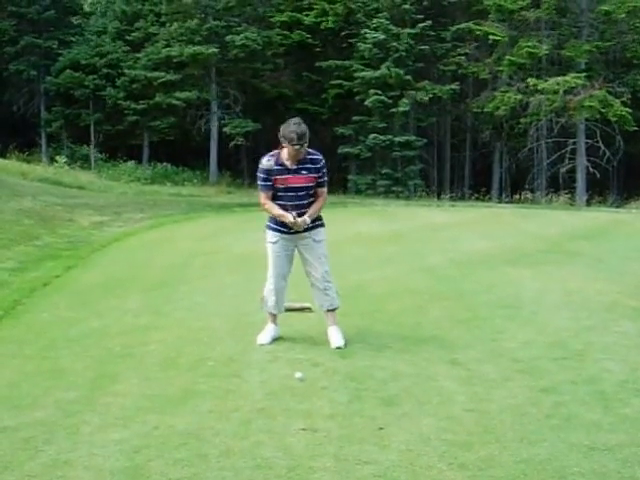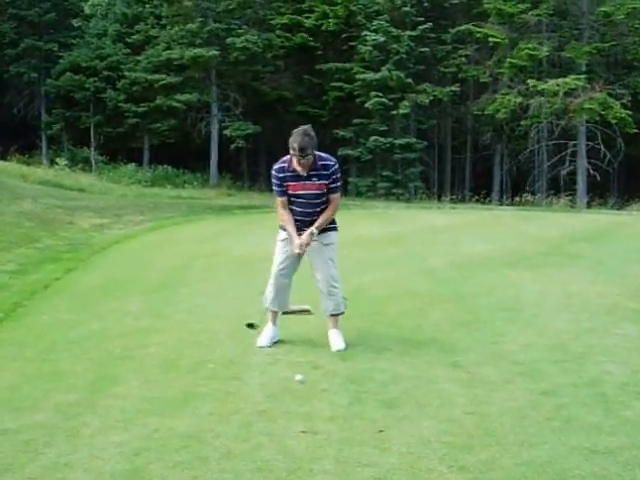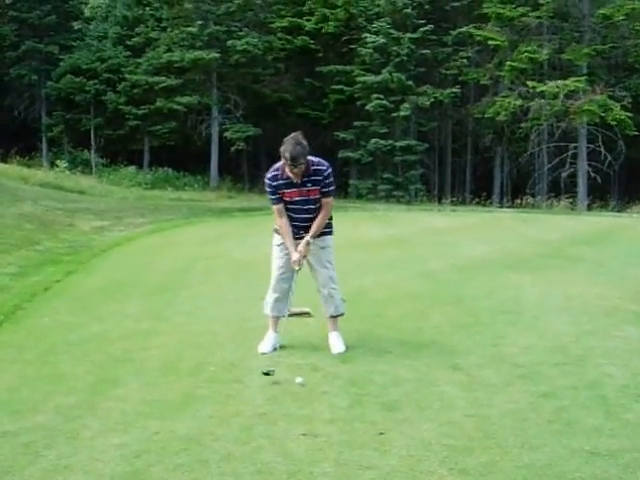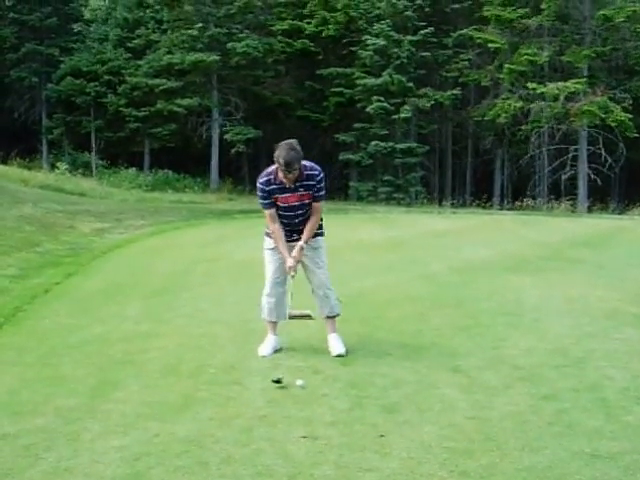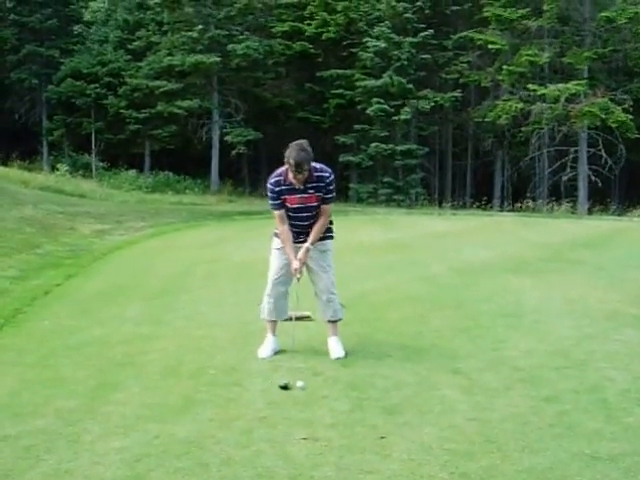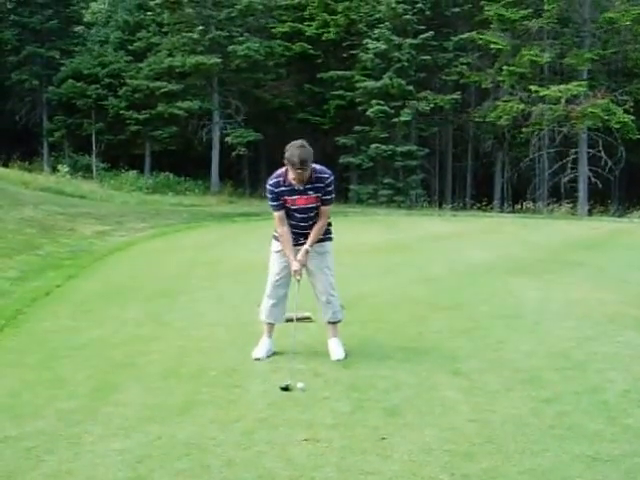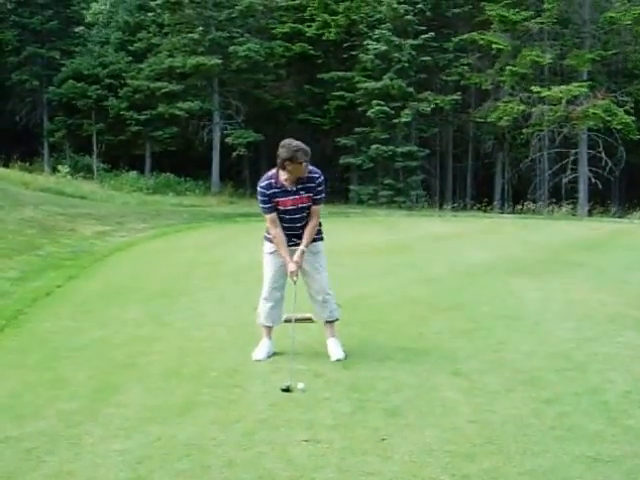
dt=0.3s
person 1, frame 1
left shoulder: (316, 161)
right shoulder: (268, 164)
left elbow: (322, 196)
right elbow: (265, 201)
left wrist: (305, 219)
right wrist: (287, 217)
left hip: (311, 229)
right hip: (278, 231)
left knee: (321, 276)
right knee: (275, 278)
left ankle: (333, 326)
right ankle: (272, 325)
person 1, frame 2
left shoulder: (329, 165)
right shoulder: (280, 169)
left elbow: (334, 203)
right elbow: (282, 208)
left wrist: (312, 231)
right wrist: (294, 236)
left hip: (322, 232)
right hip: (290, 232)
left knee: (328, 280)
right knee: (279, 276)
left ankle: (334, 329)
right ankle: (271, 326)
person 1, frame 3
left shoulder: (323, 169)
right shoulder: (272, 176)
left elbow: (326, 209)
right elbow: (280, 216)
left wrist: (307, 241)
right wrist: (292, 250)
left hip: (318, 235)
right hip: (285, 236)
left knee: (327, 282)
right knee: (278, 282)
left ankle: (334, 332)
right ankle: (272, 333)
person 1, frame 4
left shoulder: (315, 174)
right shoulder: (265, 181)
left elbow: (316, 213)
right elbow: (273, 221)
left wrist: (301, 246)
right wrist: (286, 255)
left hip: (310, 237)
right hip: (277, 239)
left knee: (321, 283)
right knee: (273, 286)
left ankle: (332, 334)
right ankle: (272, 336)
person 1, frame 5
left shoulder: (325, 176)
right shoulder: (275, 181)
left elbow: (324, 217)
right elbow: (281, 222)
left wrist: (307, 248)
right wrist: (292, 257)
left hip: (318, 240)
right hip: (284, 240)
left knee: (326, 287)
right knee: (275, 286)
left ankle: (333, 337)
right ankle: (271, 337)
person 1, frame 6
left shoulder: (325, 178)
right shoulder: (275, 183)
left elbow: (323, 218)
right elbow: (281, 224)
left wrist: (306, 250)
right wrist: (292, 259)
left hip: (317, 241)
right hip: (284, 242)
left knee: (326, 288)
right knee: (274, 288)
left ankle: (333, 339)
right ankle: (267, 340)
person 1, frame 7
left shoulder: (315, 178)
right shoulder: (266, 185)
left elbow: (314, 218)
right elbow: (274, 226)
left wrist: (301, 250)
right wrist: (287, 260)
left hip: (309, 242)
right hip: (276, 244)
left knee: (321, 288)
right knee: (271, 290)
left ankle: (332, 339)
right ankle: (266, 341)
